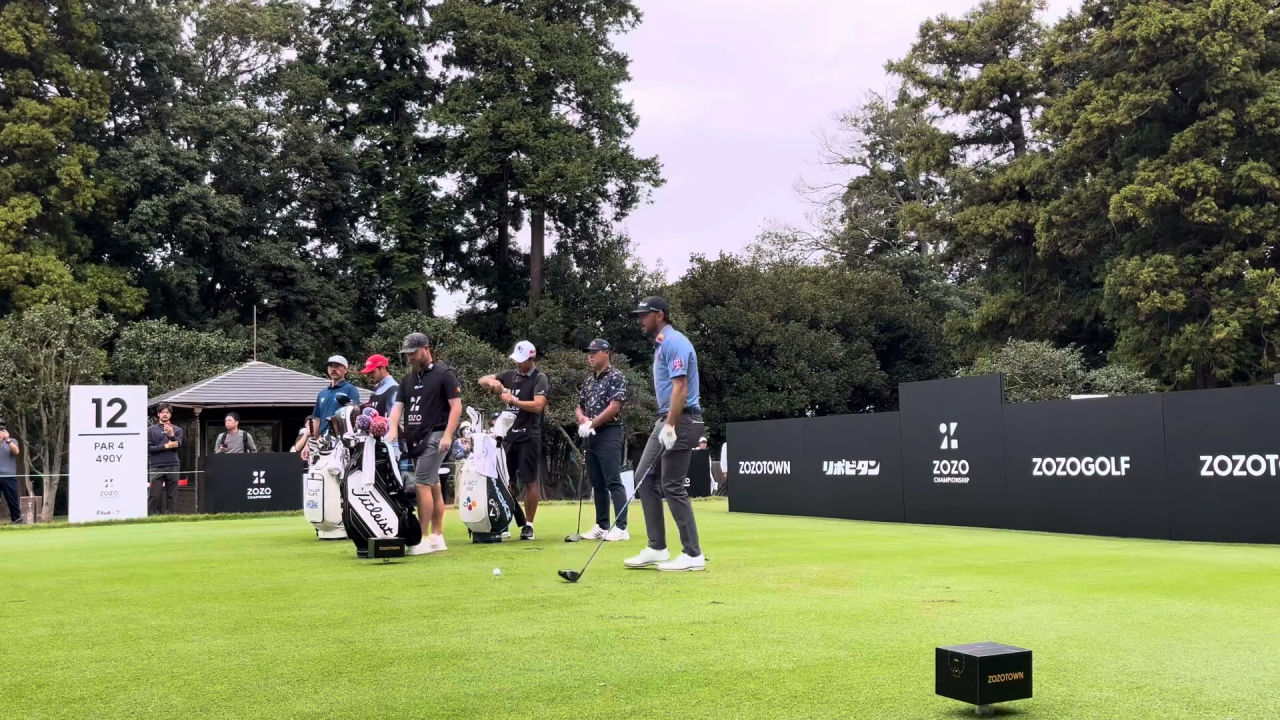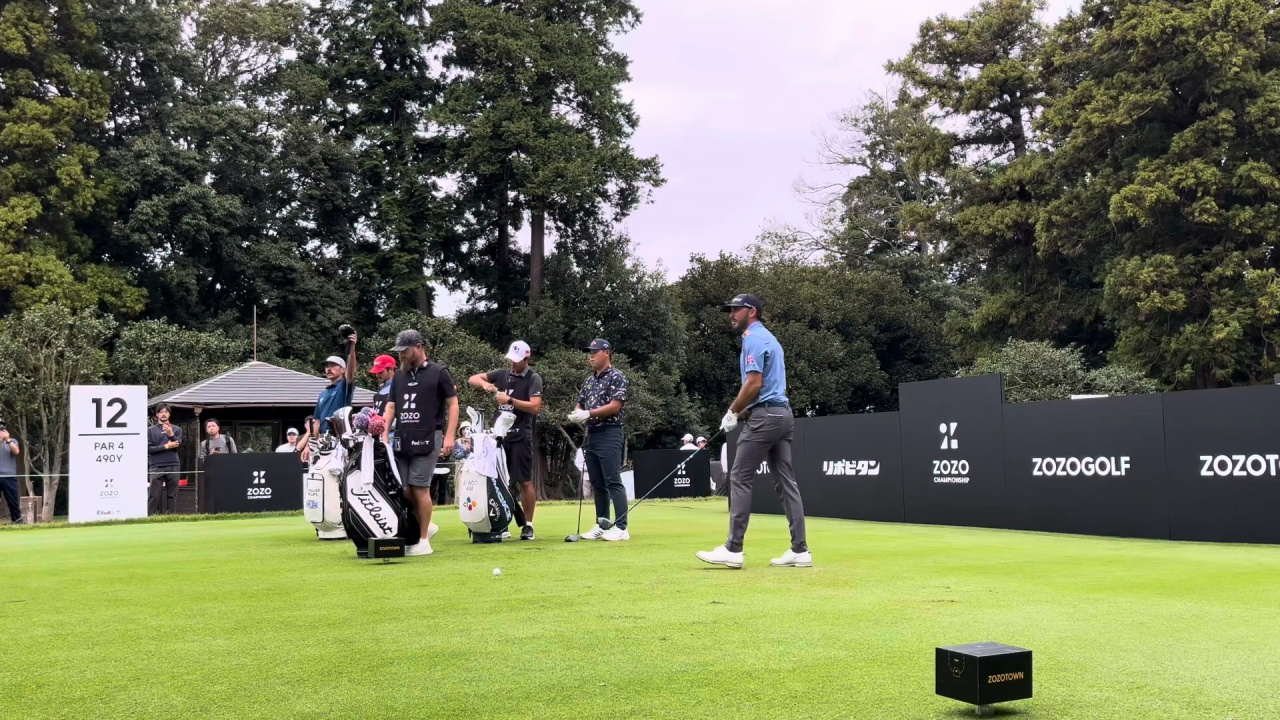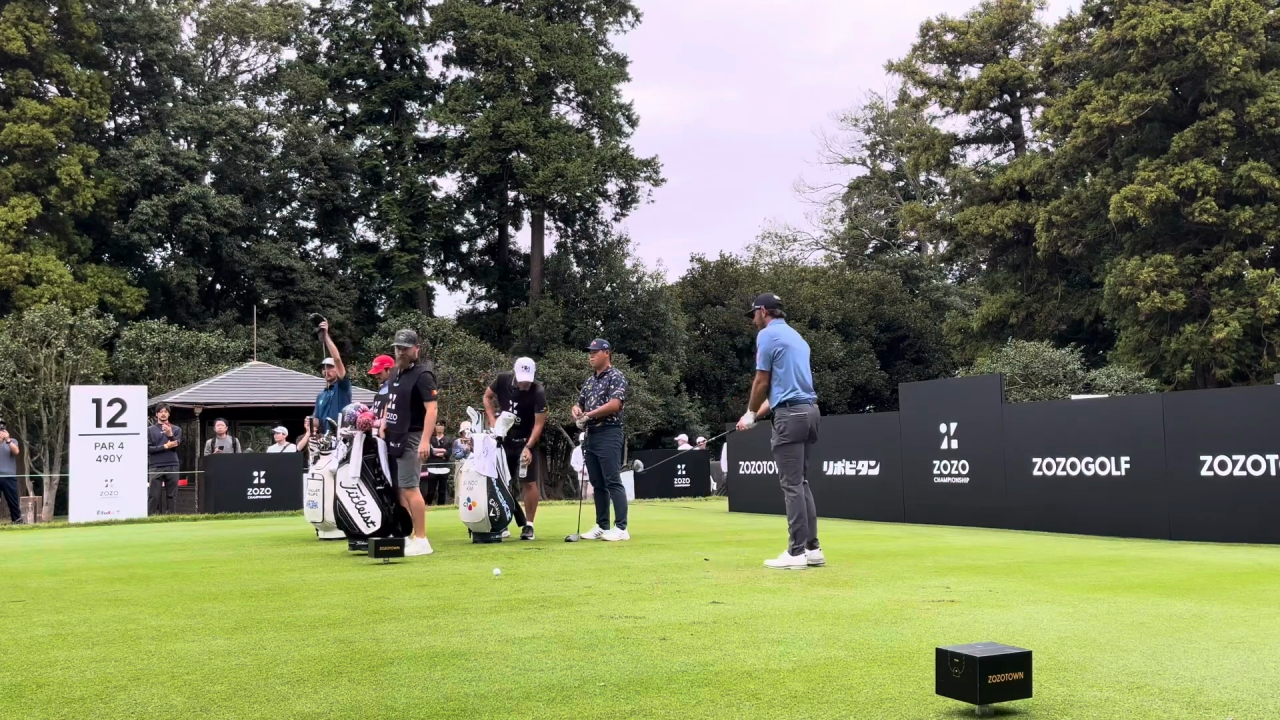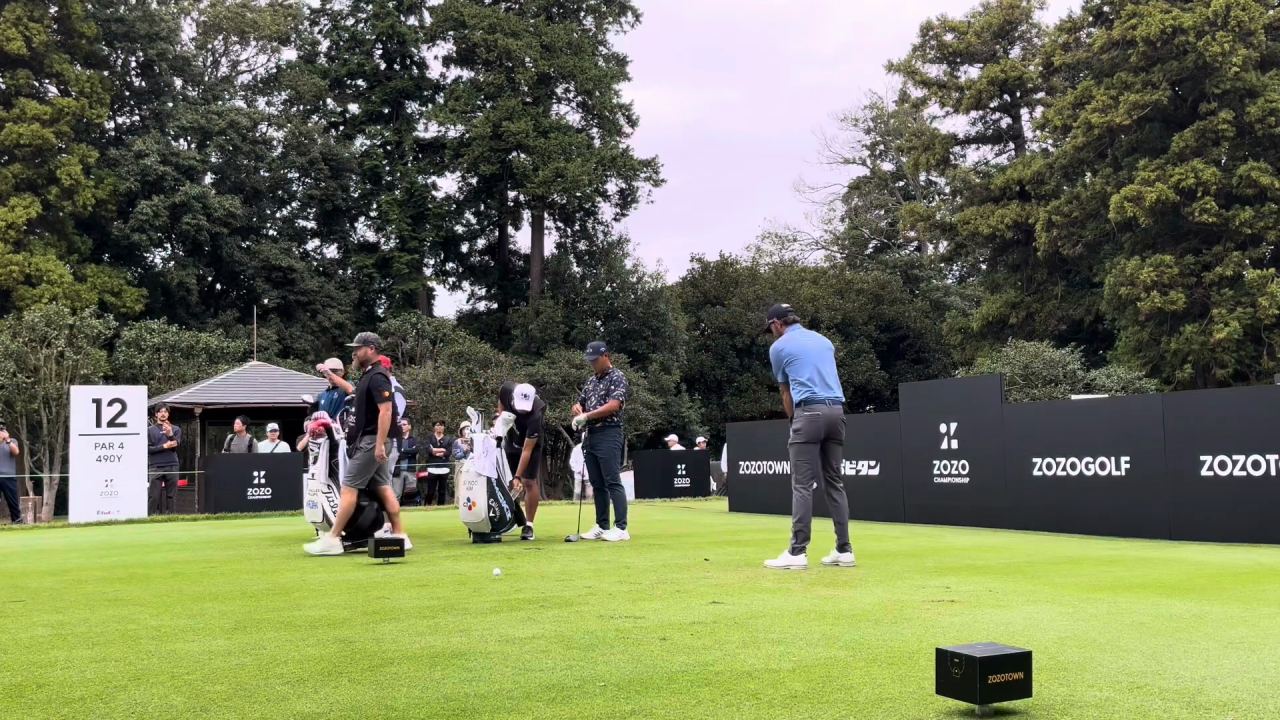
dt=0.7s
person 1, frame 1
left shoulder: (675, 342)
right shoulder: (661, 346)
left elbow: (680, 387)
left wrist: (669, 426)
right wrist: (664, 425)
left hip: (682, 422)
right hip: (667, 422)
left knee: (672, 487)
right knee: (645, 480)
left ankle: (692, 554)
right ankle: (657, 547)
person 1, frame 2
left shoulder: (753, 337)
right shoulder: (768, 338)
left elbow: (754, 383)
left wrist: (733, 413)
right wrist: (738, 412)
left hip: (764, 416)
right hip: (782, 414)
left knee: (740, 478)
right knee: (786, 482)
left ankle: (733, 549)
right ankle: (799, 550)
person 1, frame 3
left shoulder: (768, 334)
right shoulder: (796, 337)
left elbow: (762, 382)
left wrist: (750, 413)
right wrist: (758, 413)
left hip: (790, 414)
right hip: (808, 411)
left knee: (791, 485)
right knee: (800, 483)
left ankle: (796, 553)
right ankle: (811, 547)
person 1, frame 4
left shoulder: (778, 348)
right shoulder: (823, 340)
left wrist: (794, 421)
left hip: (809, 413)
right hip: (836, 411)
left knee: (802, 485)
right knee: (833, 482)
left ankle: (797, 552)
right ankle: (844, 550)
person 2, frame 1
left shoulder: (444, 374)
right shoulder: (408, 378)
left elbow: (456, 406)
right elbow: (399, 405)
left wrist: (448, 435)
right wrist: (392, 429)
left hip: (435, 438)
right hip: (415, 439)
left knee: (422, 486)
right knee: (433, 488)
left ankle: (424, 539)
right ankle: (436, 537)
person 2, frame 2
left shoulder: (438, 373)
right shoulder: (399, 377)
left elbow: (453, 404)
right elbow: (391, 407)
left wrist: (450, 435)
right wrist: (384, 433)
left hip: (427, 438)
right hip: (402, 439)
left knee: (419, 488)
right knee: (404, 488)
left ankle: (422, 541)
right ankle: (425, 526)
person 2, frame 3
left shoulder: (422, 375)
right shoulder: (396, 374)
left elbow: (432, 409)
left wrist: (425, 441)
right wrist: (382, 427)
left hip: (411, 438)
right hip: (394, 438)
left knee: (409, 488)
right knee: (396, 488)
left ankle: (421, 540)
person 2, frame 4
left shoulder: (377, 377)
right shoulder: (369, 375)
left elbow: (386, 410)
left wrist: (380, 443)
left hip: (370, 442)
right hip: (370, 441)
left knee: (349, 487)
right knee: (382, 488)
left ankle: (332, 539)
right ankle: (399, 536)
person 3, frame 1
left shoulder: (616, 377)
right shoulder: (589, 381)
left elbow: (614, 407)
right elbow: (580, 407)
left wrist: (591, 424)
right wrist: (582, 418)
left hip: (609, 434)
right hip: (592, 437)
left knee: (613, 482)
right knee: (597, 484)
left ankle: (621, 527)
right ankle: (602, 526)
person 3, frame 2
left shoulder: (616, 377)
right shoulder: (589, 381)
left elbow: (615, 406)
right elbow: (580, 405)
left wrist: (587, 413)
right wrist: (578, 414)
left hip: (609, 434)
right hip: (591, 435)
left knee: (613, 482)
right knee: (597, 483)
left ankle: (621, 527)
right ankle: (601, 526)
person 3, frame 3
left shoulder: (616, 377)
right shoulder: (589, 381)
left elbow: (614, 405)
right elbow: (579, 404)
left wrist: (587, 415)
right wrist: (576, 410)
left hip: (609, 435)
right hip: (591, 435)
left knee: (613, 482)
right knee: (597, 484)
left ankle: (621, 528)
right ankle: (602, 526)
person 3, frame 4
left shoulder: (617, 378)
right shoulder: (591, 380)
left elbow: (613, 405)
right elbow: (581, 404)
left wrist: (586, 415)
right wrist: (577, 408)
left hip: (609, 435)
right hip: (591, 435)
left knee: (613, 482)
right knee: (597, 484)
left ankle: (621, 528)
right ankle: (602, 526)
person 4, frame 1
left shoulder: (539, 378)
right shoulder: (510, 374)
left elbow: (538, 406)
right elbow: (482, 380)
left wrist: (513, 401)
right wrist: (491, 382)
left hip: (528, 436)
right hip: (509, 435)
left knee: (529, 482)
left ankle: (529, 525)
person 4, frame 2
left shoulder: (533, 379)
right shoulder: (502, 373)
left elbow: (535, 407)
right elbow: (473, 379)
left wrist: (510, 400)
right wrist: (486, 385)
left hip: (520, 436)
left knee: (525, 481)
left ankle: (528, 525)
person 4, frame 3
left shoulder: (538, 391)
right shoulder: (502, 379)
left elbow: (539, 424)
right elbow: (487, 396)
left wrist: (528, 447)
right wrist: (491, 419)
left hip: (527, 442)
right hip: (504, 439)
left knee: (529, 483)
left ankle: (529, 525)
person 4, frame 4
left shoulder: (535, 414)
right shoulder: (507, 389)
left elbow: (527, 450)
left wrist: (517, 476)
left hip: (531, 443)
right hip: (510, 440)
left knee: (529, 482)
left ankle: (529, 525)
